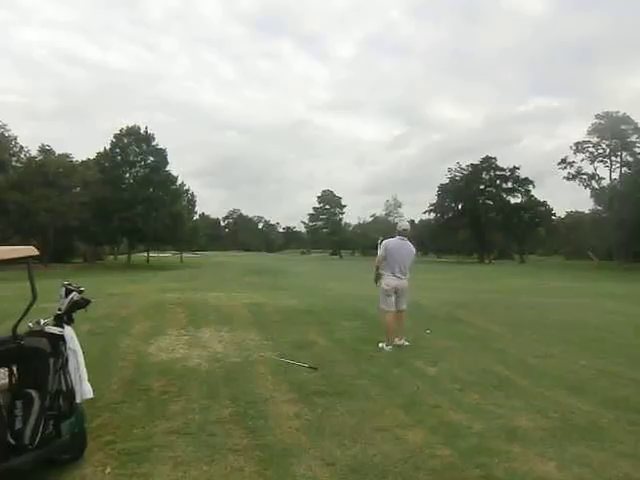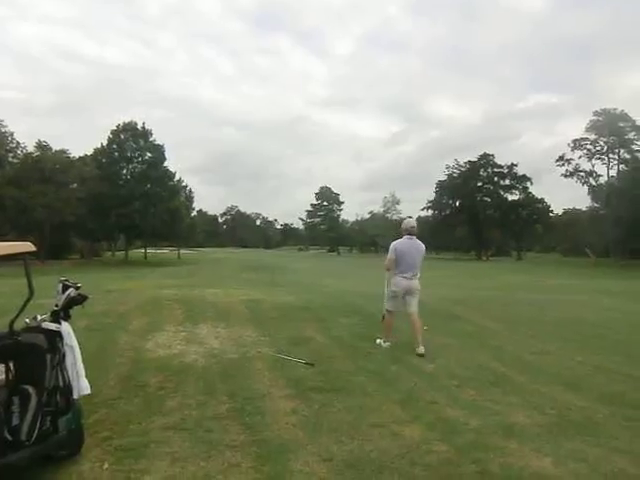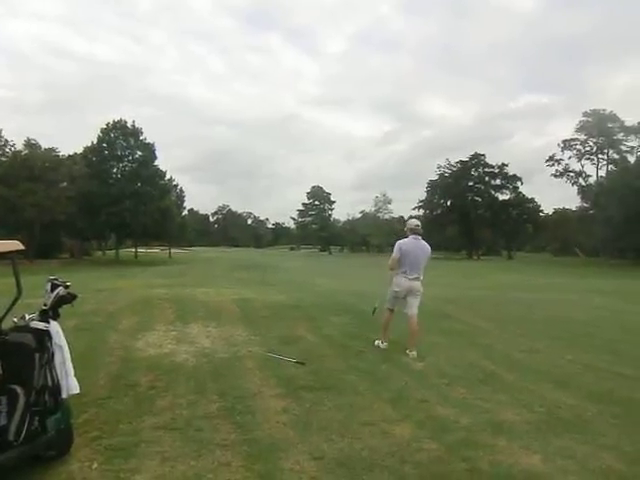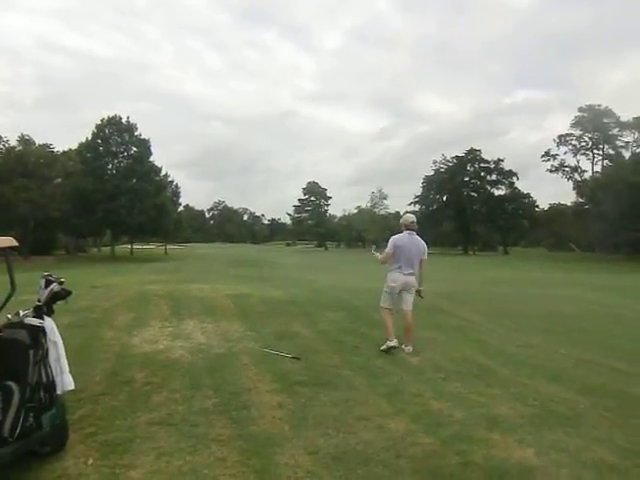
dt=0.5s
person 1, frame 1
left shoulder: (387, 243)
right shoulder: (412, 248)
left elbow: (378, 263)
left wrist: (377, 274)
left hip: (388, 280)
right hip: (403, 282)
left knee: (388, 312)
right knee: (401, 311)
left ankle: (388, 343)
right ankle: (398, 338)
person 1, frame 2
left shoulder: (396, 244)
right shoulder: (421, 246)
left elbow: (388, 266)
left wrist: (388, 265)
left hip: (398, 281)
right hip: (414, 282)
left knee: (390, 312)
right knee: (414, 313)
left ankle: (386, 340)
right ankle: (420, 346)
person 1, frame 3
left shoulder: (401, 244)
right shoulder: (427, 247)
left elbow: (391, 266)
left hip: (400, 281)
right hip: (416, 284)
left knee: (389, 310)
right knee: (413, 316)
left ankle: (383, 341)
right ankle: (412, 349)
person 1, frame 4
left shoulder: (395, 239)
right shoulder: (422, 243)
left elbow: (383, 260)
right elbow: (421, 268)
left wrist: (378, 255)
right wrist: (420, 286)
left hip: (395, 277)
right hip: (411, 279)
left knee: (386, 308)
right knee: (407, 312)
left ankle: (391, 339)
right ankle: (408, 345)
